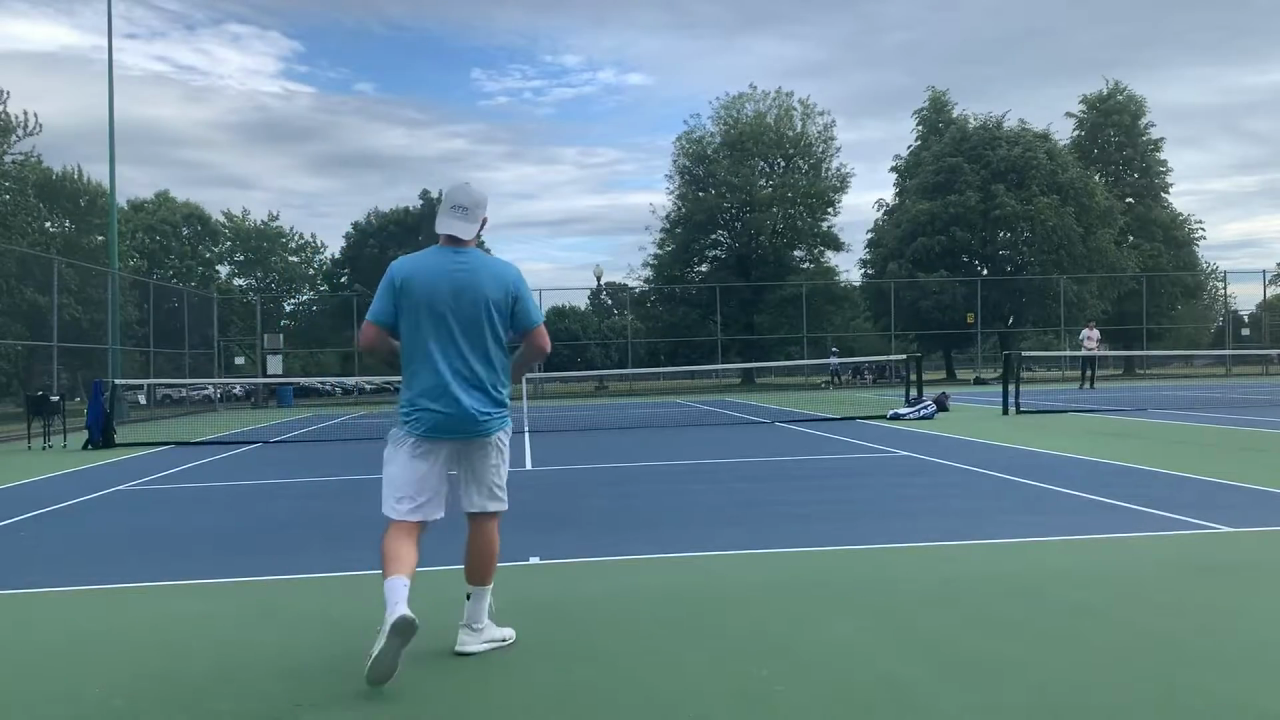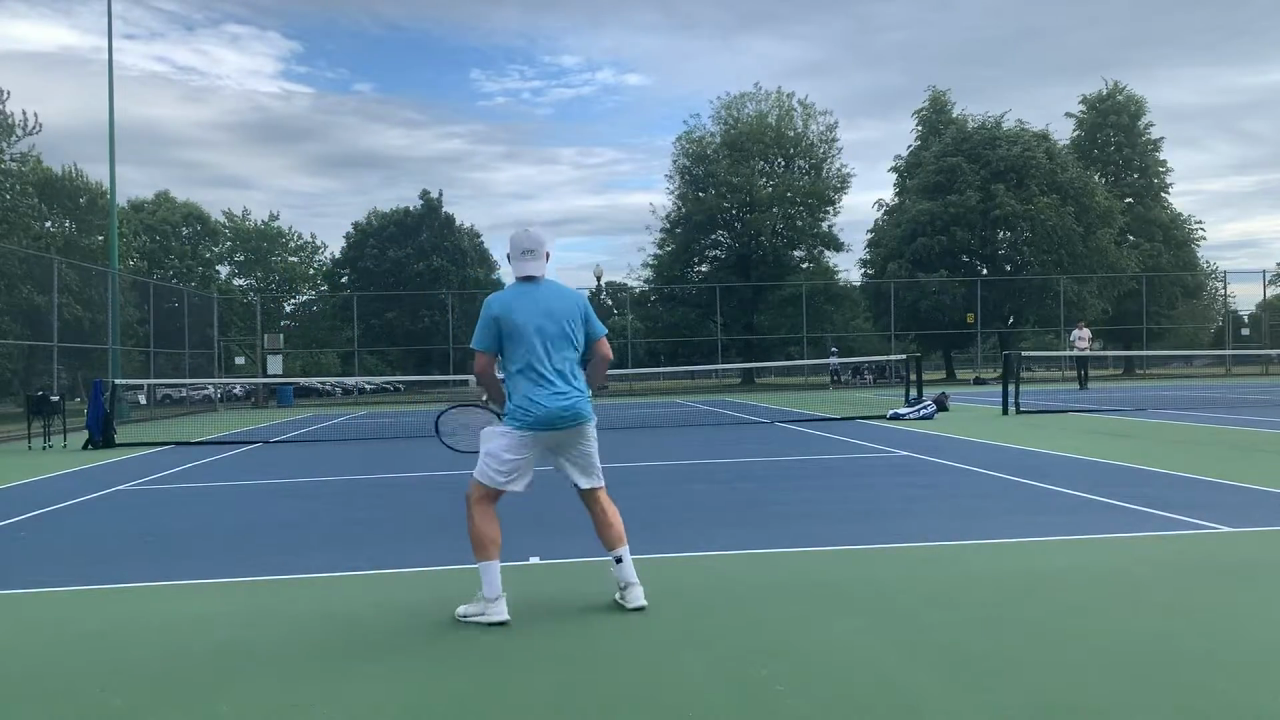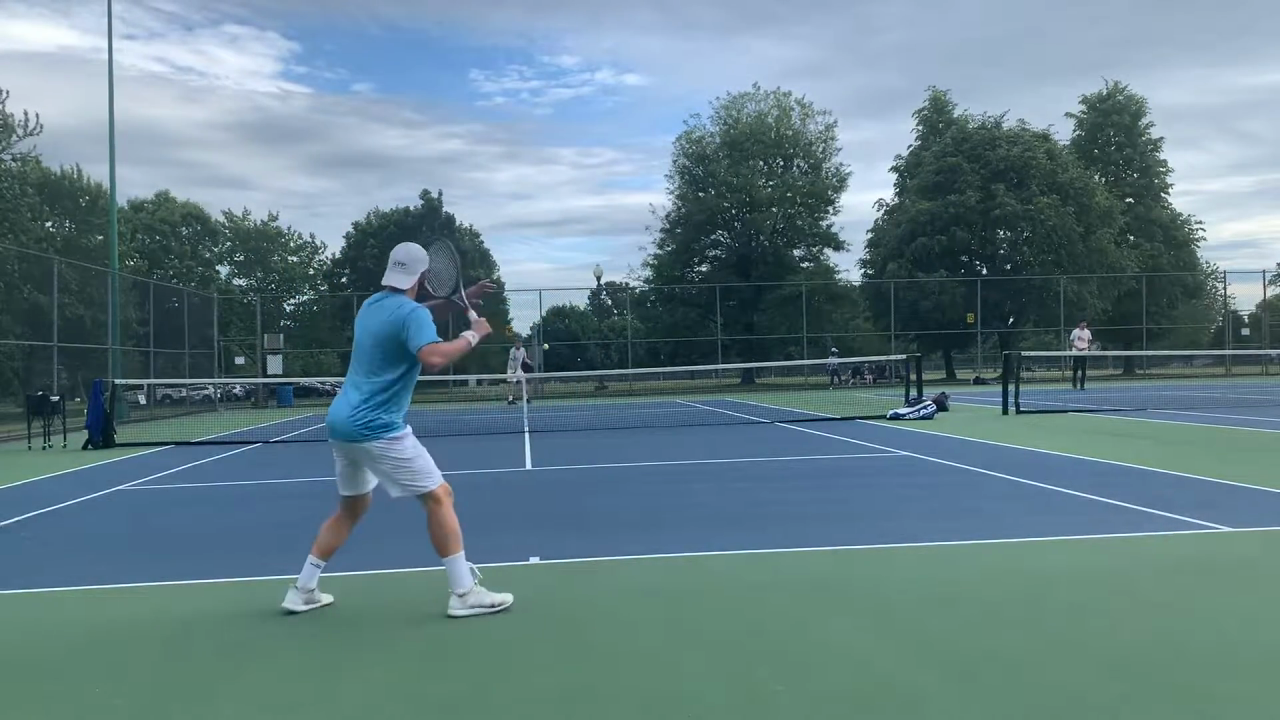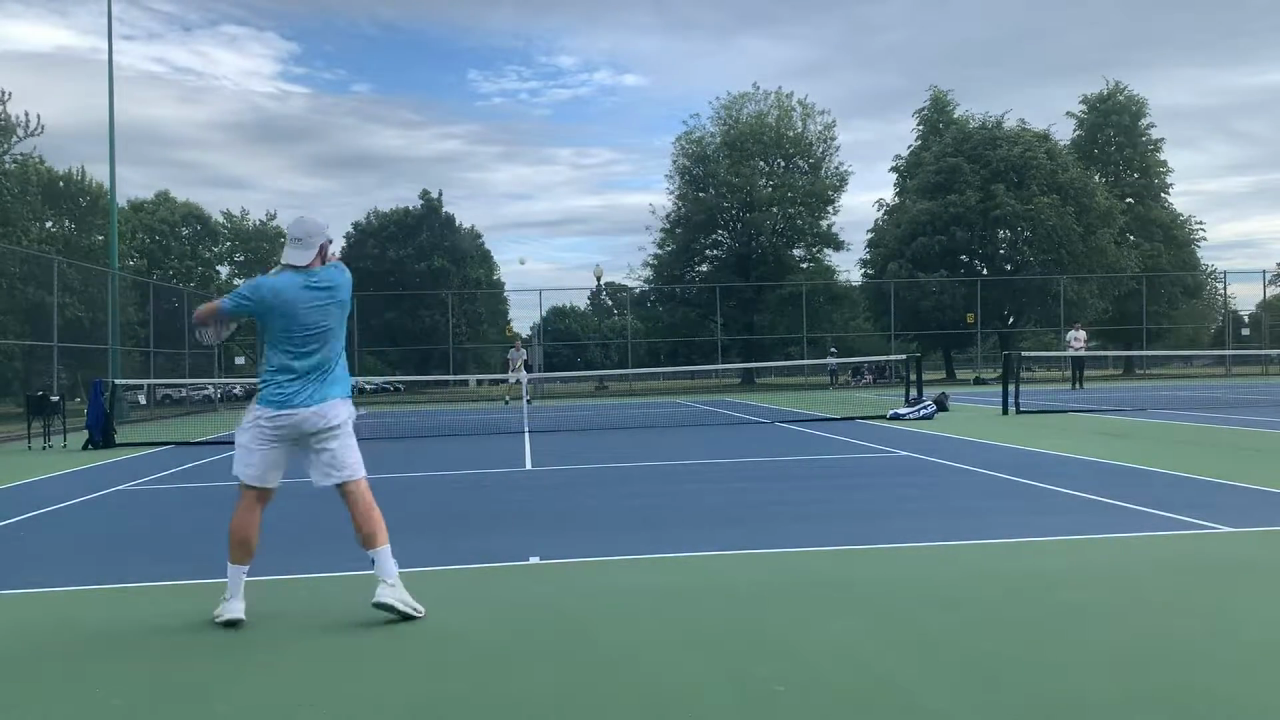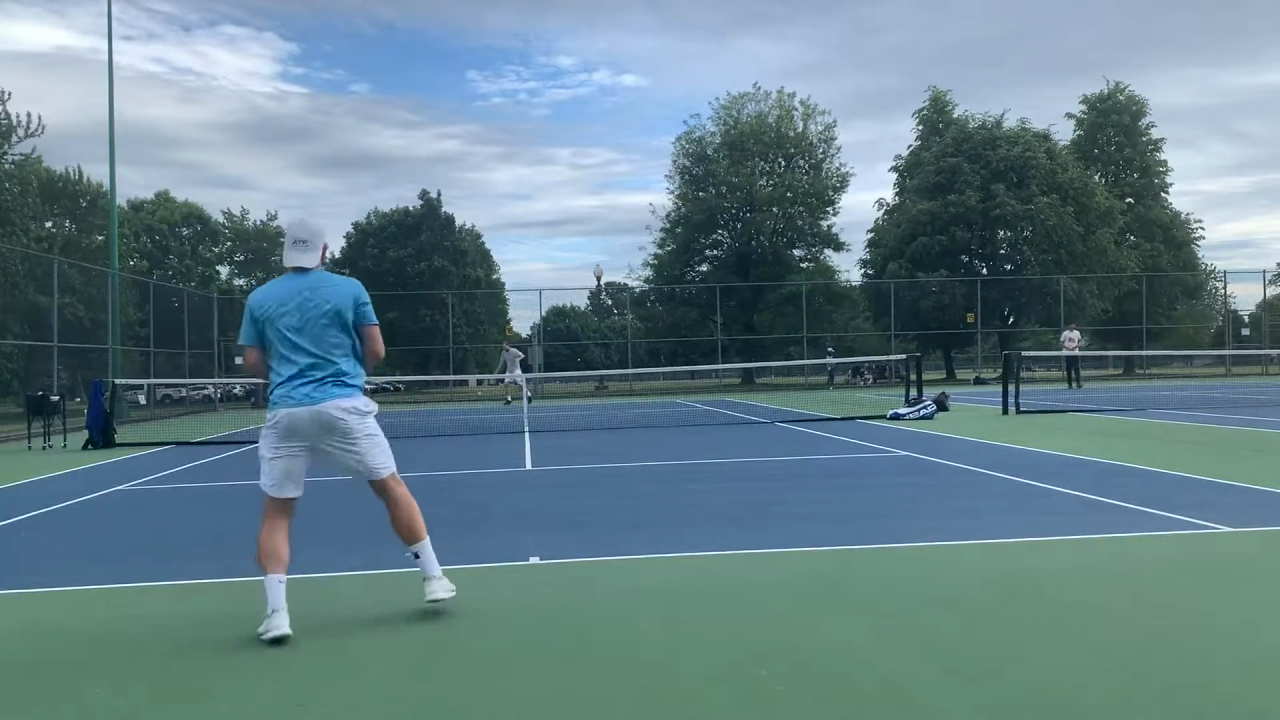
dt=1s
person 1, frame 1
left shoulder: (403, 270)
right shoulder: (505, 275)
left elbow: (369, 339)
right elbow: (540, 346)
left hip: (420, 420)
right hip: (485, 419)
left knee: (403, 525)
right knee: (483, 518)
left ankle: (397, 609)
right ankle: (475, 626)
person 1, frame 2
left shoulder: (496, 304)
right shoulder: (575, 299)
left elbow: (482, 367)
right elbow: (604, 356)
left wrist: (502, 402)
left hip: (524, 420)
right hip: (575, 415)
left knee: (479, 499)
right knee: (596, 496)
left ankle: (491, 599)
right ankle: (630, 586)
person 1, frame 3
left shoulder: (371, 305)
right shoulder: (411, 313)
right elbow: (433, 360)
right wrist: (472, 335)
left hip: (341, 422)
right hip: (378, 428)
left knee: (352, 508)
right knee: (439, 497)
left ankle: (303, 589)
right ankle: (464, 593)
person 1, frame 4
left shoulder: (264, 289)
right shoulder: (339, 278)
left elbow: (200, 317)
right wrist: (280, 274)
left hip: (272, 411)
right hip: (329, 410)
left knee: (252, 500)
right knee: (358, 494)
left ankle: (232, 599)
right ankle: (389, 584)
person 1, frame 5
left shoulder: (259, 299)
right shoulder: (351, 289)
left elbow: (253, 364)
right elbow: (377, 352)
left hip: (287, 413)
right hip: (345, 405)
left knee: (276, 513)
right knee: (392, 487)
left ankle: (277, 613)
right ankle: (433, 577)
